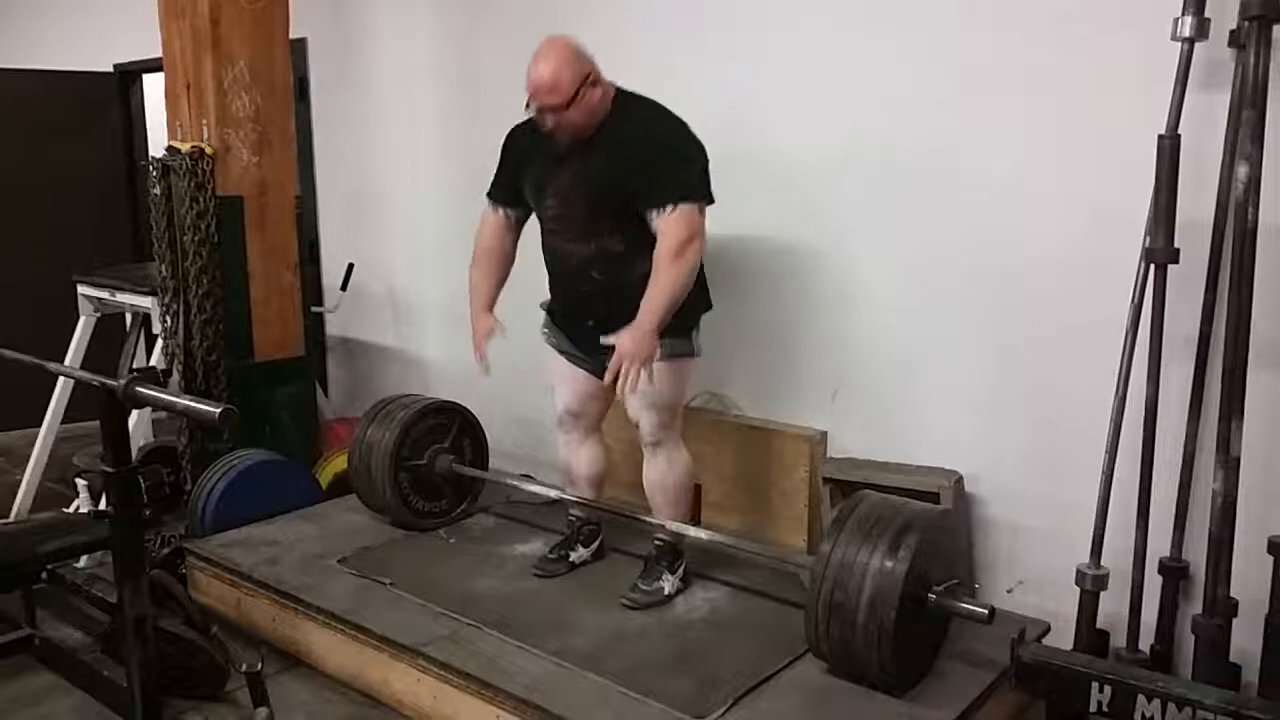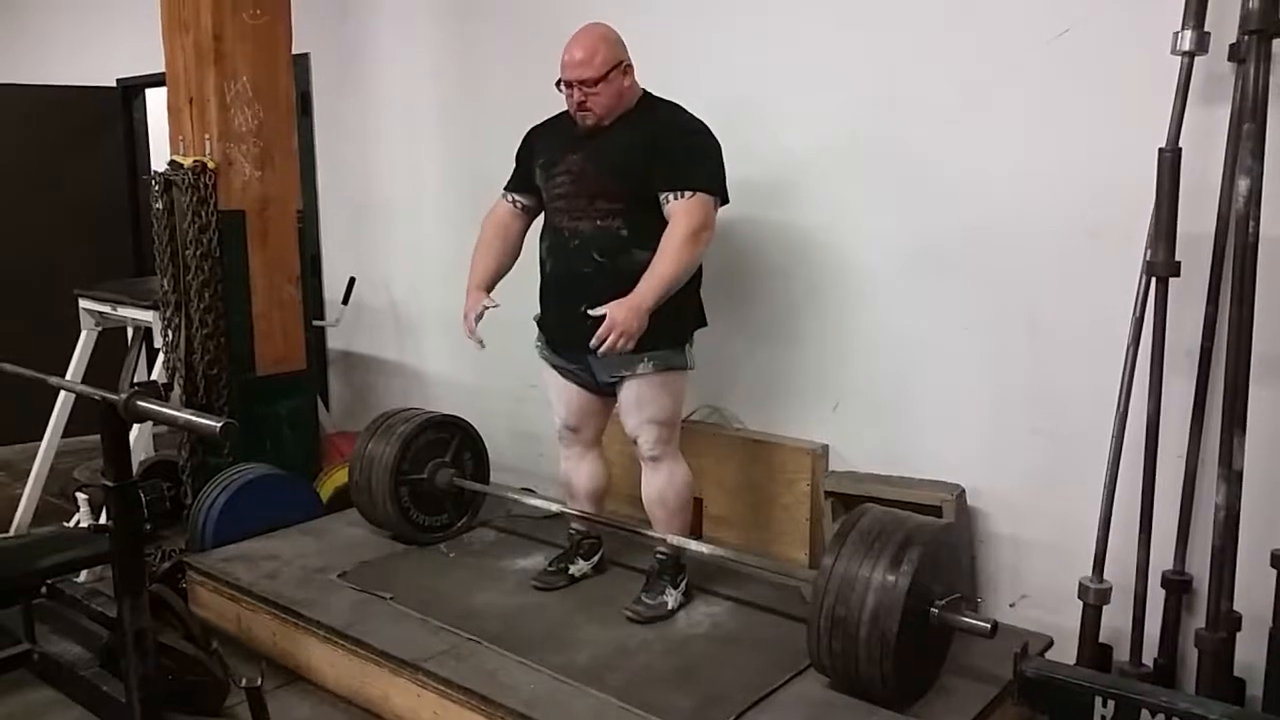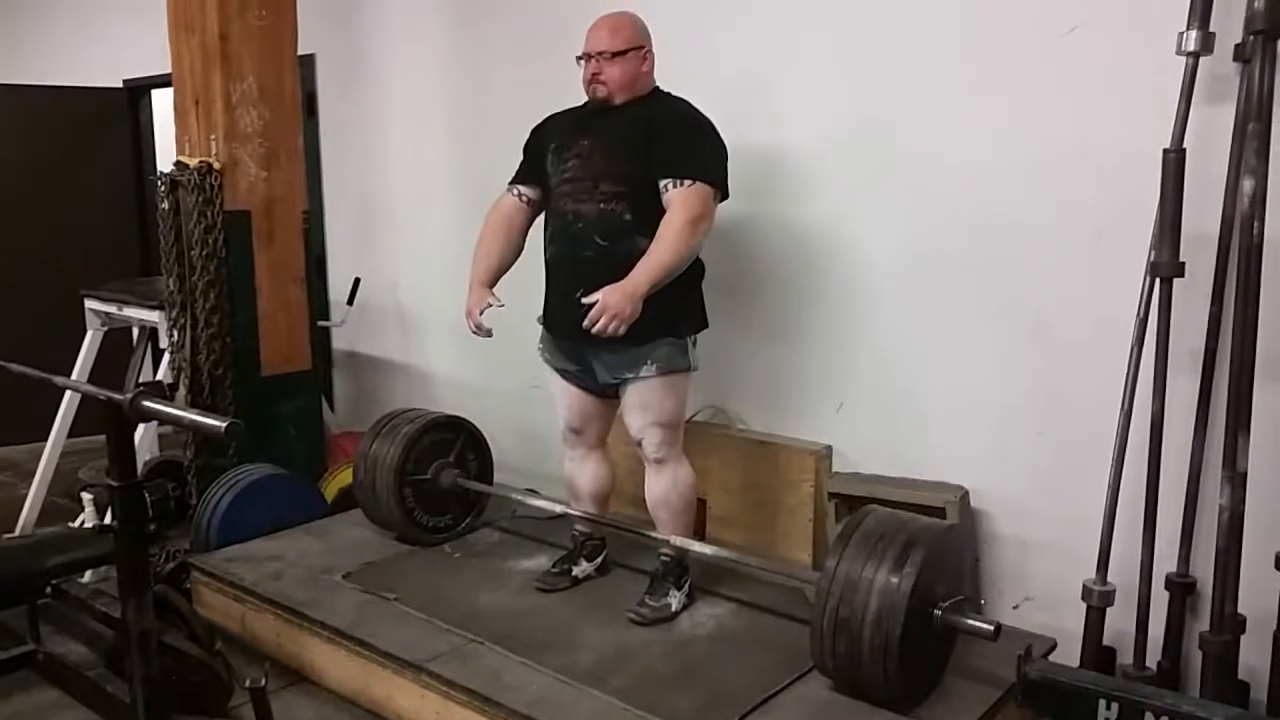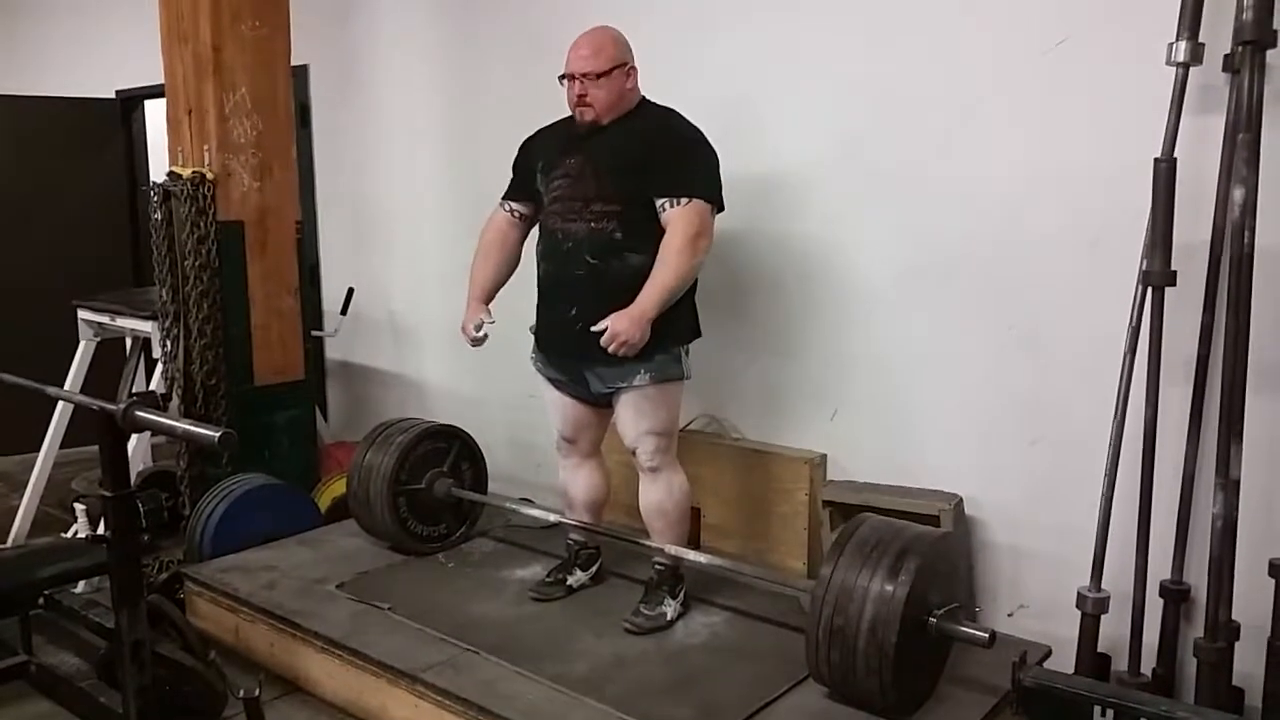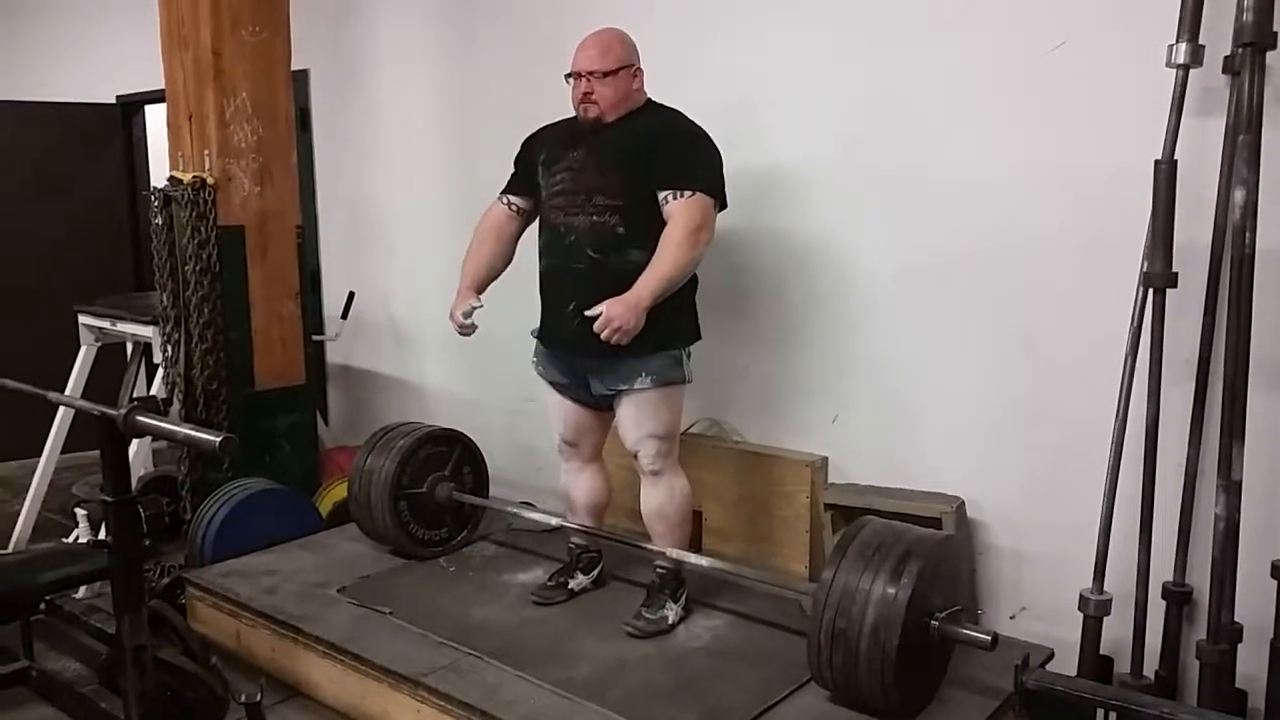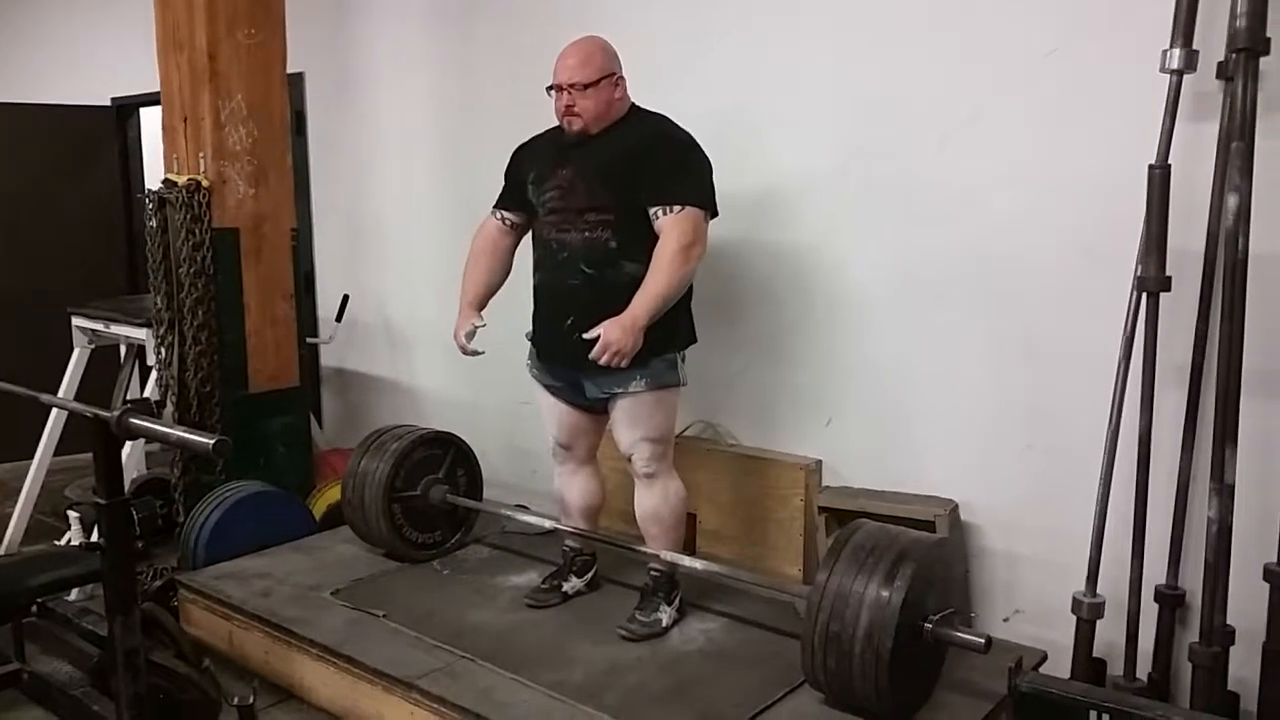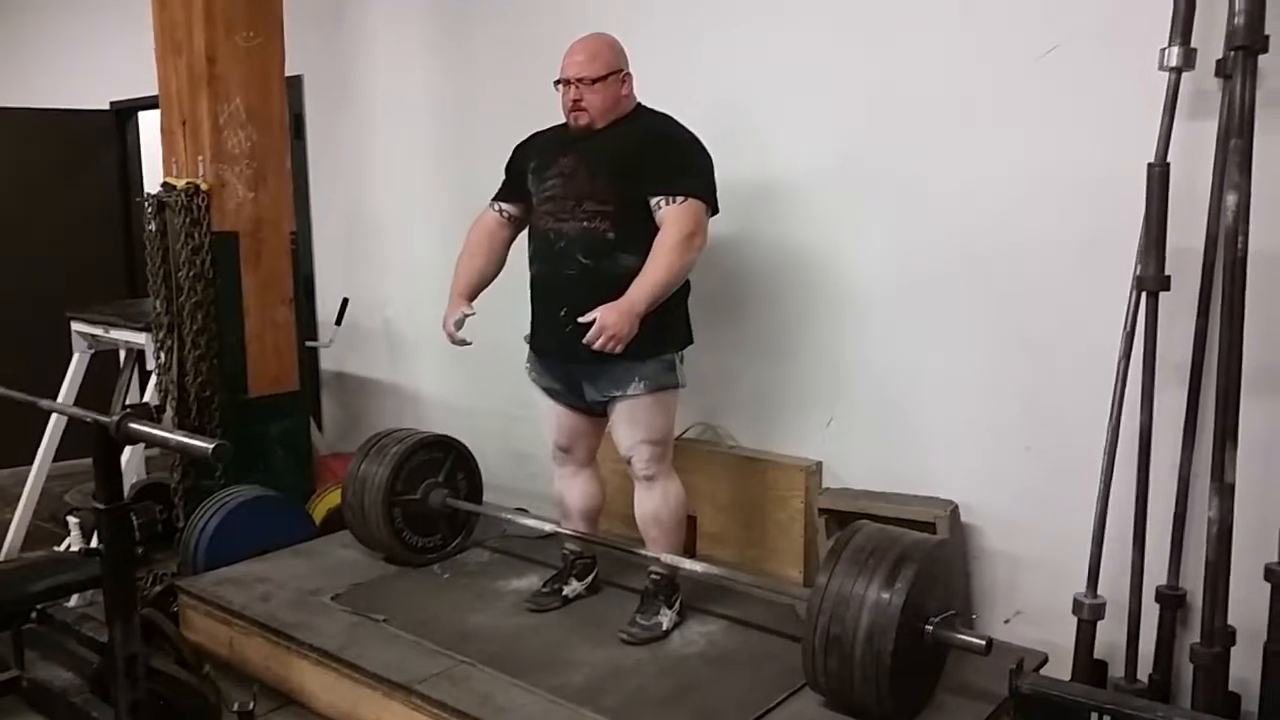
dt=0.7s
person 1, frame 1
left shoulder: (654, 136)
right shoulder: (526, 142)
left elbow: (681, 237)
right elbow: (499, 223)
left wrist: (646, 329)
right wrist: (481, 308)
left hip: (648, 324)
right hip: (572, 318)
left knee: (656, 433)
right knee: (573, 423)
left ankle: (669, 555)
right ankle: (583, 533)
person 1, frame 2
left shoulder: (674, 133)
right shoulder: (546, 138)
left elbow: (692, 225)
right elbow: (509, 213)
left wrist: (639, 305)
right wrist: (478, 286)
left hip: (645, 332)
right hip: (564, 328)
left knee: (655, 447)
right knee: (574, 438)
left ankle: (670, 570)
right ankle: (584, 545)
person 1, frame 3
left shoulder: (678, 125)
right shoulder: (556, 131)
left elbow: (690, 214)
right elbow: (513, 208)
left wrist: (634, 289)
right wrist: (481, 282)
left hip: (648, 328)
right hip: (569, 325)
left knee: (659, 447)
right knee: (580, 439)
left ankle: (673, 573)
right ankle: (588, 548)
person 1, frame 4
left shoulder: (669, 139)
right shoulder: (544, 145)
left elbow: (689, 233)
right elbow: (507, 223)
left wrist: (642, 313)
right wrist: (477, 298)
left hip: (639, 339)
right hip: (560, 337)
left knee: (653, 456)
right knee: (573, 448)
left ankle: (668, 581)
right ankle: (582, 555)
person 1, frame 5
left shoulder: (673, 137)
right shoulder: (547, 143)
left elbow: (692, 225)
right elbow: (504, 216)
left wrist: (638, 300)
right wrist: (469, 287)
left hip: (643, 341)
right hip: (563, 337)
left knee: (655, 460)
right knee: (575, 452)
left ankle: (670, 584)
right ankle: (584, 561)
person 1, frame 6
left shoulder: (661, 146)
right shoulder: (535, 154)
left elbow: (683, 240)
right elbow: (498, 231)
left wrist: (634, 322)
right wrist: (470, 306)
left hip: (637, 348)
right hip: (556, 344)
left knee: (648, 463)
right knee: (569, 455)
left ankle: (664, 587)
right ankle: (578, 563)
person 1, frame 7
left shoulder: (663, 142)
right shoulder: (538, 150)
left elbow: (685, 231)
right elbow: (495, 224)
left wrist: (631, 308)
right wrist: (461, 294)
left hip: (635, 348)
right hip: (556, 344)
left knee: (649, 465)
right knee: (569, 457)
left ankle: (664, 589)
right ankle: (578, 567)
